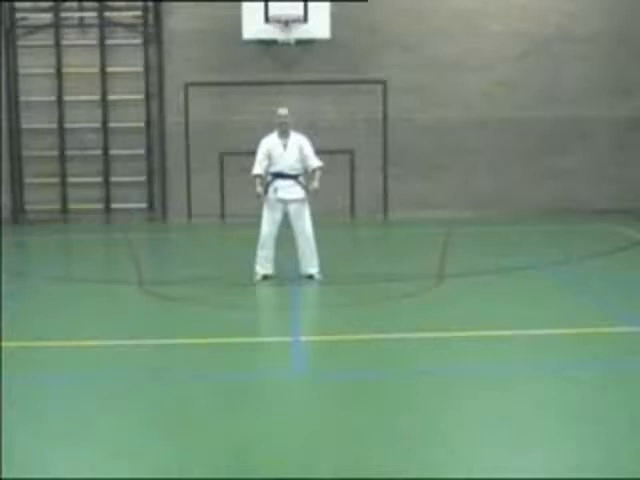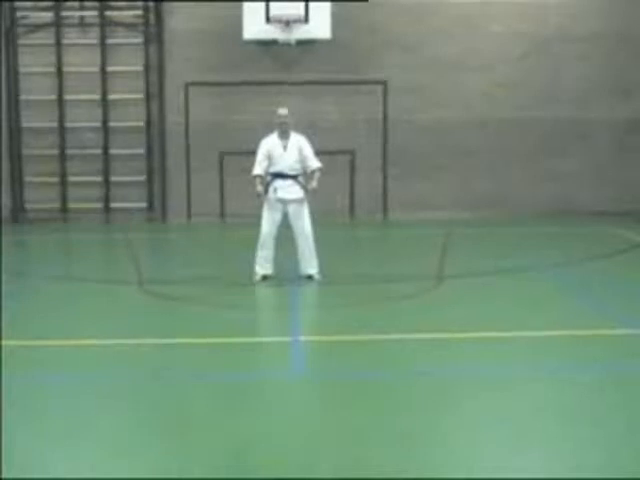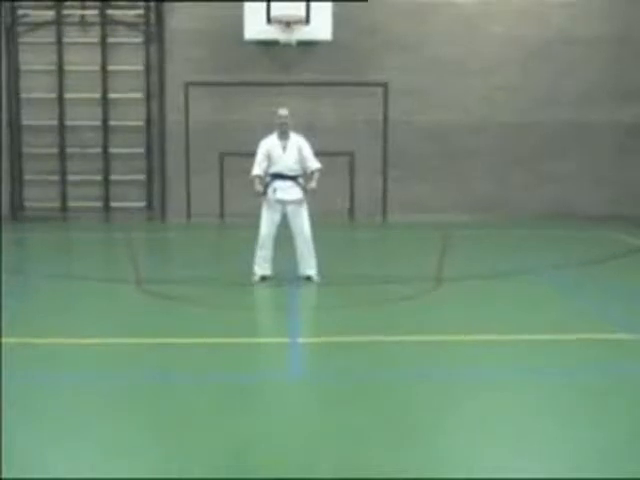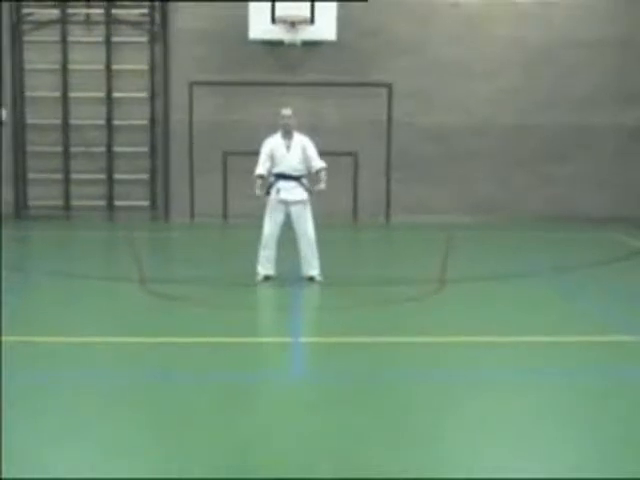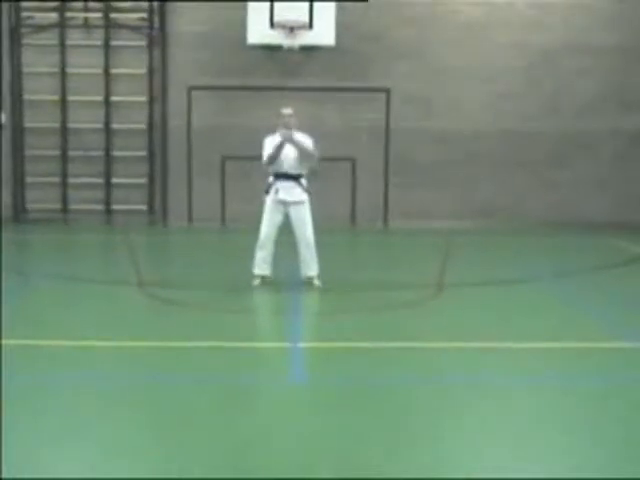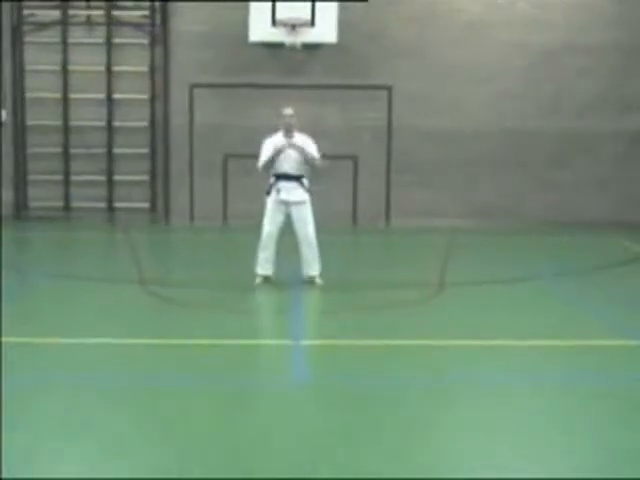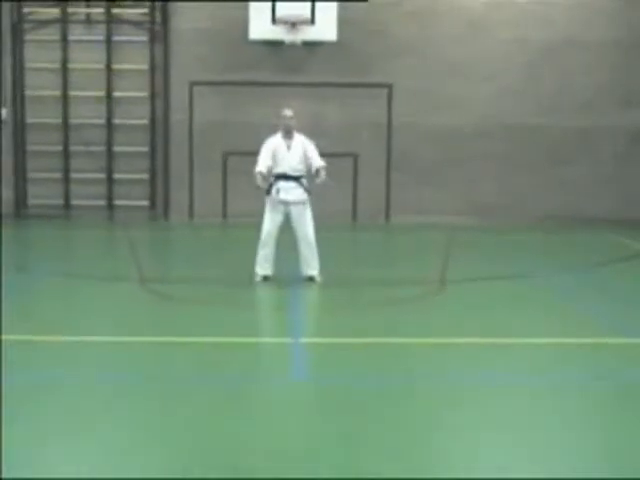
dt=0.4s
person 1, frame 1
left shoulder: (301, 140)
right shoulder: (267, 141)
left elbow: (313, 161)
right elbow: (260, 166)
left wrist: (316, 180)
right wrist: (258, 186)
left hip: (296, 189)
right hip: (275, 189)
left knee: (305, 231)
right knee: (267, 232)
left ankle: (310, 269)
right ankle: (264, 270)
person 1, frame 2
left shoulder: (301, 140)
right shoulder: (267, 142)
left elbow: (312, 162)
right elbow: (260, 166)
left wrist: (314, 180)
right wrist: (258, 185)
left hip: (295, 189)
right hip: (274, 189)
left knee: (304, 231)
right knee: (267, 232)
left ankle: (310, 270)
right ankle: (263, 270)
person 1, frame 3
left shoulder: (300, 141)
right shoulder: (267, 142)
left elbow: (312, 163)
right elbow: (259, 166)
left wrist: (313, 181)
right wrist: (257, 184)
left hip: (295, 190)
right hip: (273, 190)
left knee: (303, 232)
right knee: (266, 232)
left ankle: (308, 271)
right ankle: (262, 271)
person 1, frame 4
left shoulder: (304, 141)
right shoulder: (270, 142)
left elbow: (316, 162)
right elbow: (262, 167)
left wrist: (322, 181)
right wrist: (259, 187)
left hip: (298, 190)
right hip: (277, 190)
left knee: (306, 233)
right knee: (269, 233)
left ankle: (311, 271)
right ankle: (265, 271)
person 1, frame 5
left shoulder: (304, 138)
right shoulder: (271, 139)
left elbow: (313, 157)
right elbow: (268, 161)
left wrist: (293, 140)
right wrist: (282, 142)
left hip: (297, 190)
right hip: (276, 189)
left knee: (305, 234)
right knee: (266, 233)
left ankle: (311, 274)
right ankle: (261, 273)
person 1, frame 6
left shoulder: (305, 140)
right shoulder: (271, 141)
left elbow: (314, 161)
right elbow: (263, 165)
left wrist: (299, 149)
right wrist: (277, 152)
left hip: (299, 190)
right hip: (278, 190)
left knee: (307, 234)
right knee: (269, 233)
left ankle: (312, 273)
right ankle: (264, 272)
person 1, frame 7
left shoulder: (305, 142)
right shoulder: (271, 142)
left elbow: (316, 162)
right elbow: (262, 165)
left wrist: (320, 173)
right wrist: (260, 178)
left hip: (298, 191)
right hip: (277, 191)
left knee: (306, 233)
right knee: (268, 232)
left ankle: (311, 272)
right ankle: (263, 271)
